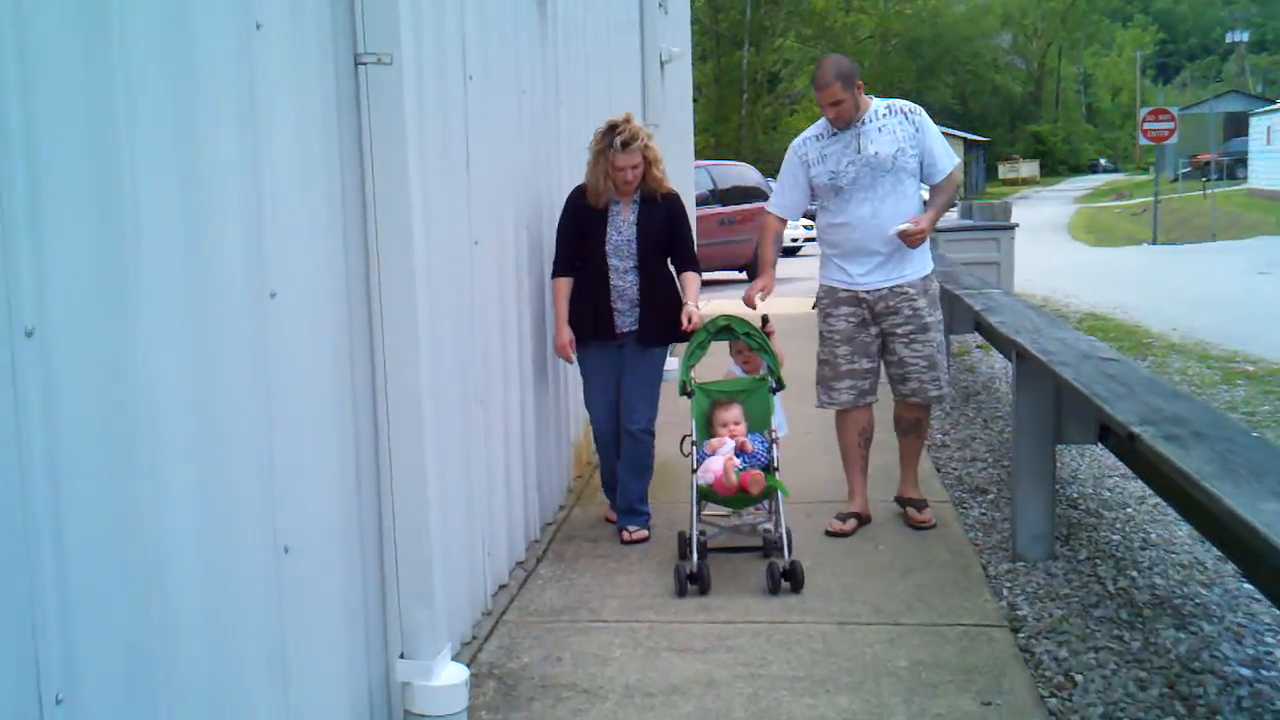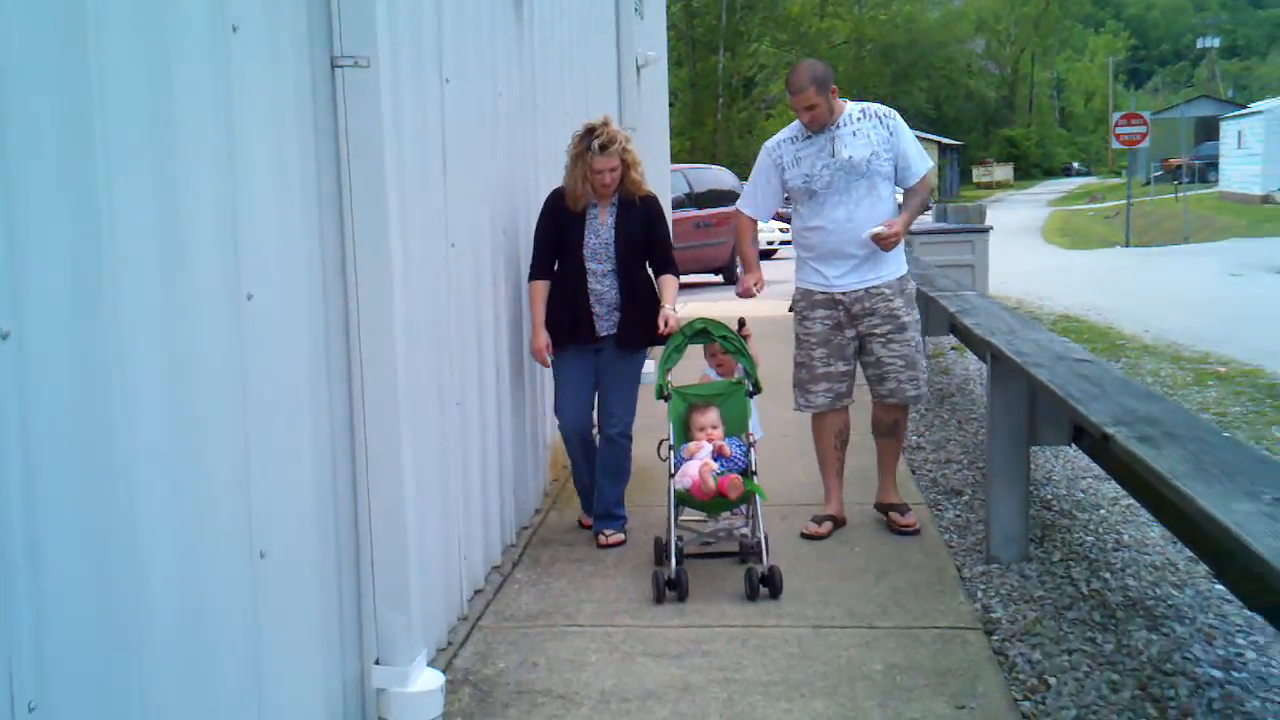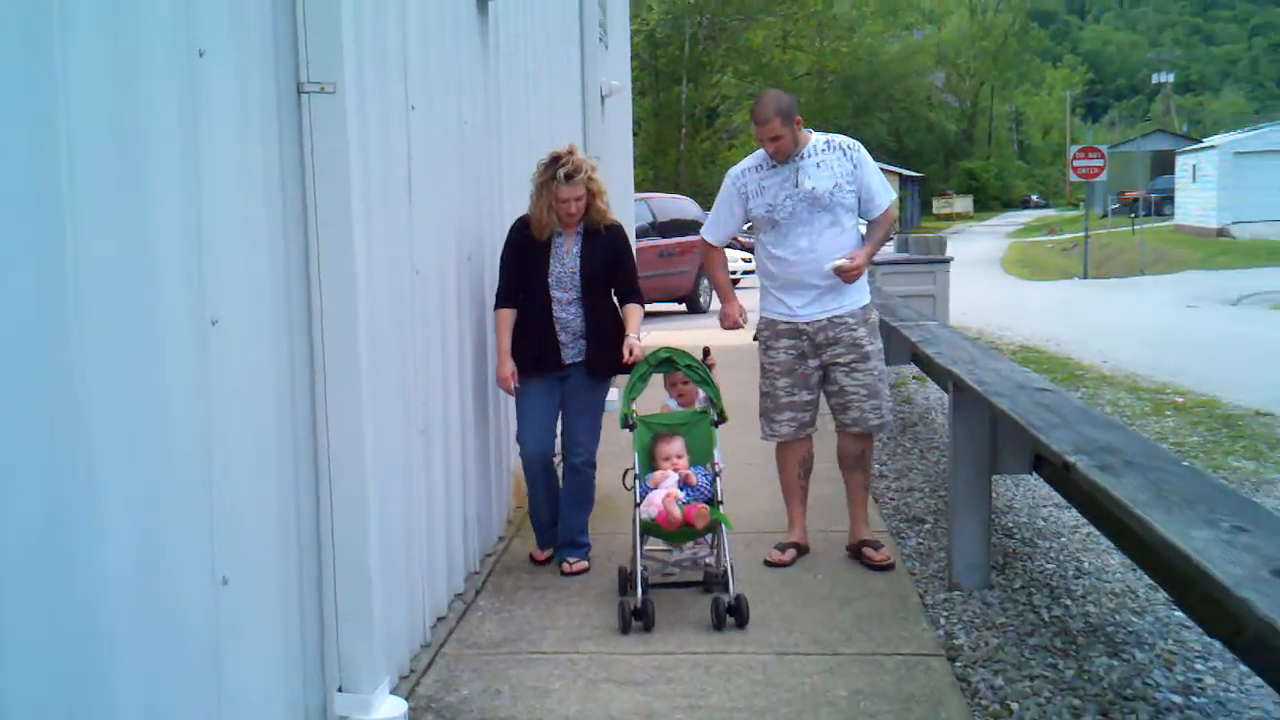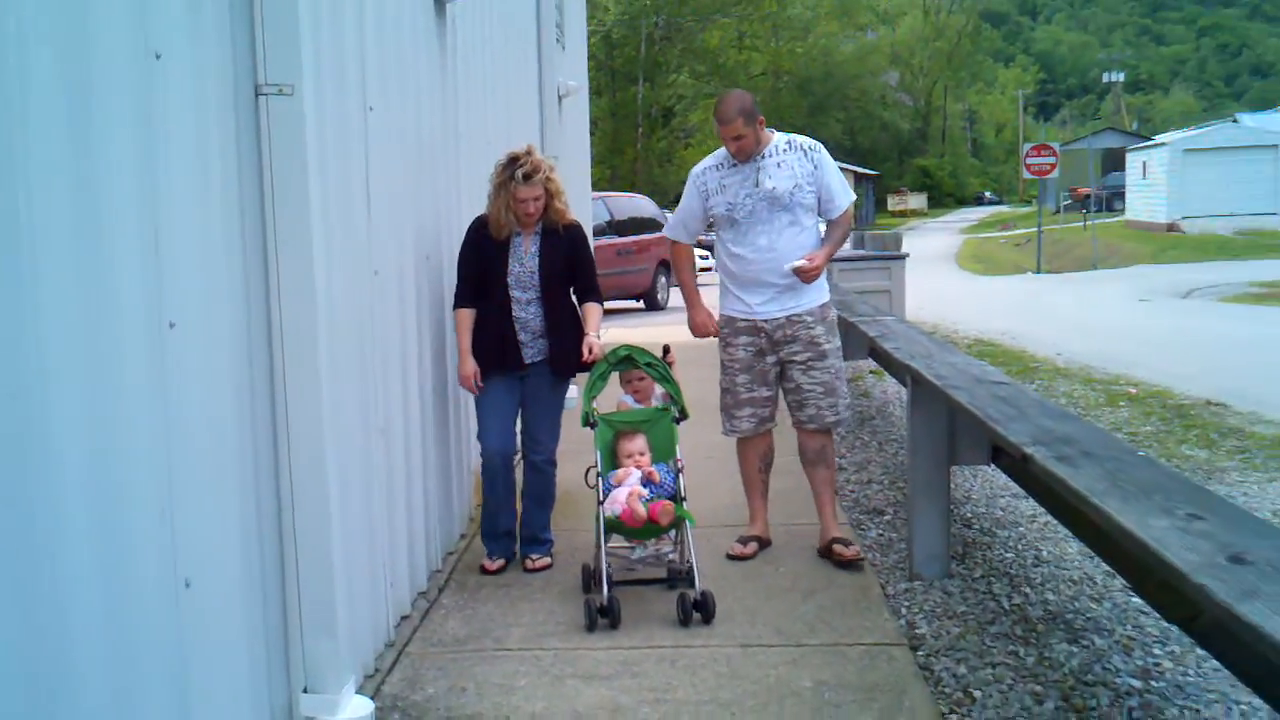
dt=0.1s
person 1, frame 1
left shoulder: (909, 118)
right shoulder: (806, 147)
left elbow: (947, 179)
right elbow: (776, 215)
left wrist: (929, 218)
right wrist: (766, 271)
left hip: (909, 281)
right hip: (842, 289)
left knee: (918, 389)
right knee: (850, 396)
left ankle: (909, 487)
right ankle: (857, 500)
person 1, frame 2
left shoulder: (882, 122)
right shoulder: (778, 148)
left elbow: (921, 182)
right elbow: (747, 214)
left wrist: (903, 221)
right wrist: (751, 267)
left hip: (884, 284)
right hip: (818, 292)
left knee: (895, 391)
right knee: (826, 399)
left ankle: (888, 492)
right ankle: (833, 503)
person 1, frame 3
left shoulder: (847, 153)
right shoulder: (743, 176)
left elbow: (884, 214)
right elbow: (714, 242)
left wrist: (865, 253)
right wrist: (727, 299)
left hip: (848, 313)
right hip: (782, 321)
left knee: (859, 423)
right knee: (790, 428)
left ankle: (861, 531)
right ankle: (796, 531)
person 1, frame 4
left shoulder: (808, 154)
right shoulder: (705, 174)
left elbow: (842, 215)
right elbow: (680, 241)
left wrist: (824, 254)
right wrist: (694, 304)
left hip: (806, 312)
right hip: (741, 319)
left knee: (816, 420)
right knee: (750, 424)
left ankle: (830, 529)
right ankle: (758, 525)
person 2, frame 1
left shoulder: (665, 202)
right shoulder: (582, 201)
left elbow: (686, 261)
right elbow: (564, 266)
left wrist: (690, 302)
right wrist: (562, 324)
left hip: (648, 329)
right hip: (596, 328)
left knee: (638, 424)
right knee: (603, 419)
left ankle: (633, 513)
right ankle: (616, 496)
person 2, frame 2
left shoulder: (644, 205)
right shoulder: (560, 204)
left elbow: (664, 264)
right elbow: (541, 268)
left wrist: (667, 305)
right wrist: (539, 327)
left hip: (626, 332)
right hip: (573, 331)
left knee: (616, 428)
right knee: (573, 422)
left ankle: (610, 517)
right ankle: (590, 500)
person 2, frame 3
left shoulder: (609, 234)
right shoulder: (525, 232)
left elbow: (629, 293)
right elbow: (507, 297)
left wrist: (632, 334)
right wrist: (505, 356)
left hip: (590, 360)
right hip: (536, 360)
left knee: (580, 456)
right knee: (534, 451)
left ankle: (574, 545)
right ankle: (546, 532)
person 2, frame 4
left shoulder: (568, 233)
right shoulder: (483, 232)
left elbow: (588, 292)
right elbow: (466, 297)
left wrist: (591, 333)
right wrist: (466, 355)
left hip: (550, 359)
right hip: (496, 359)
left knee: (540, 454)
right knee: (495, 451)
left ankle: (536, 542)
right ankle: (497, 542)
